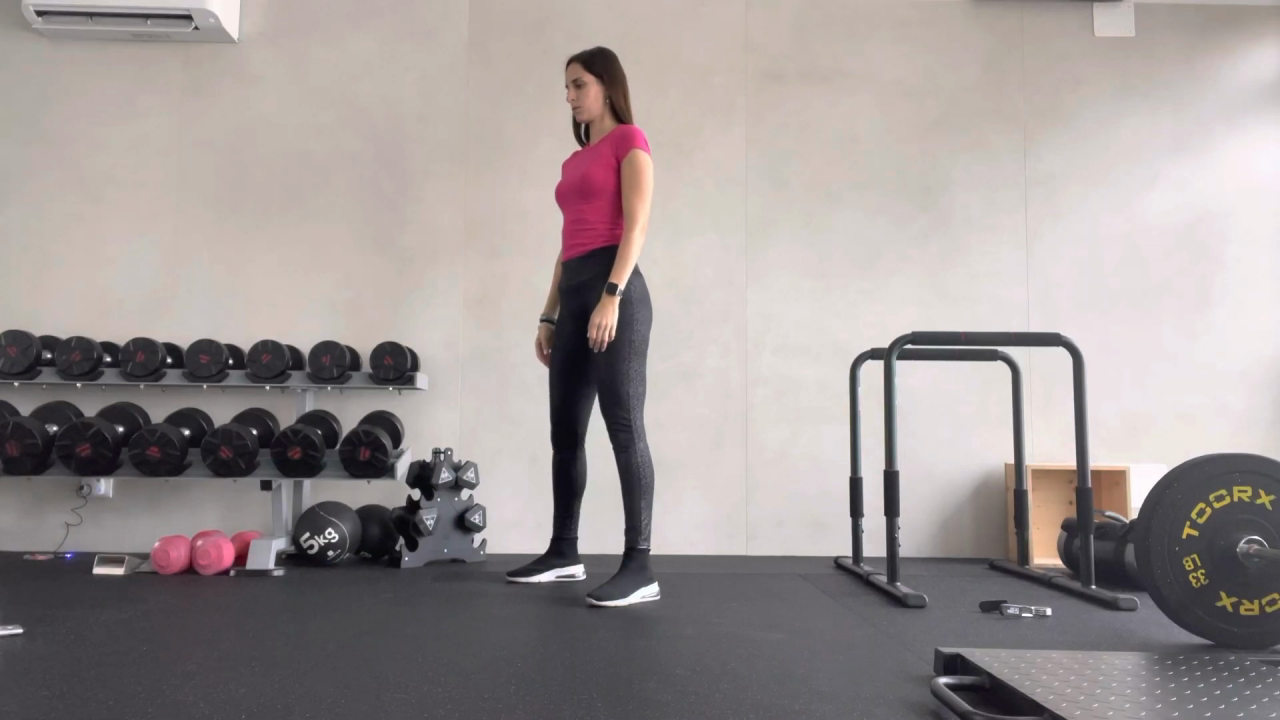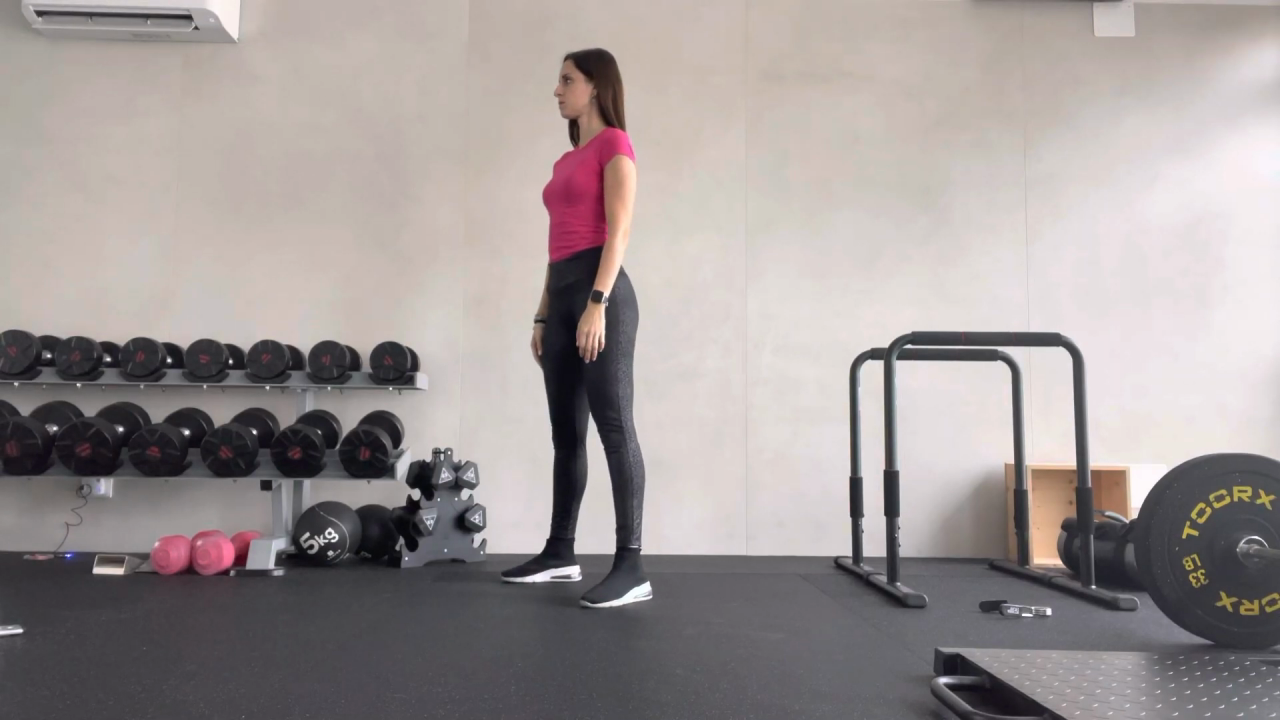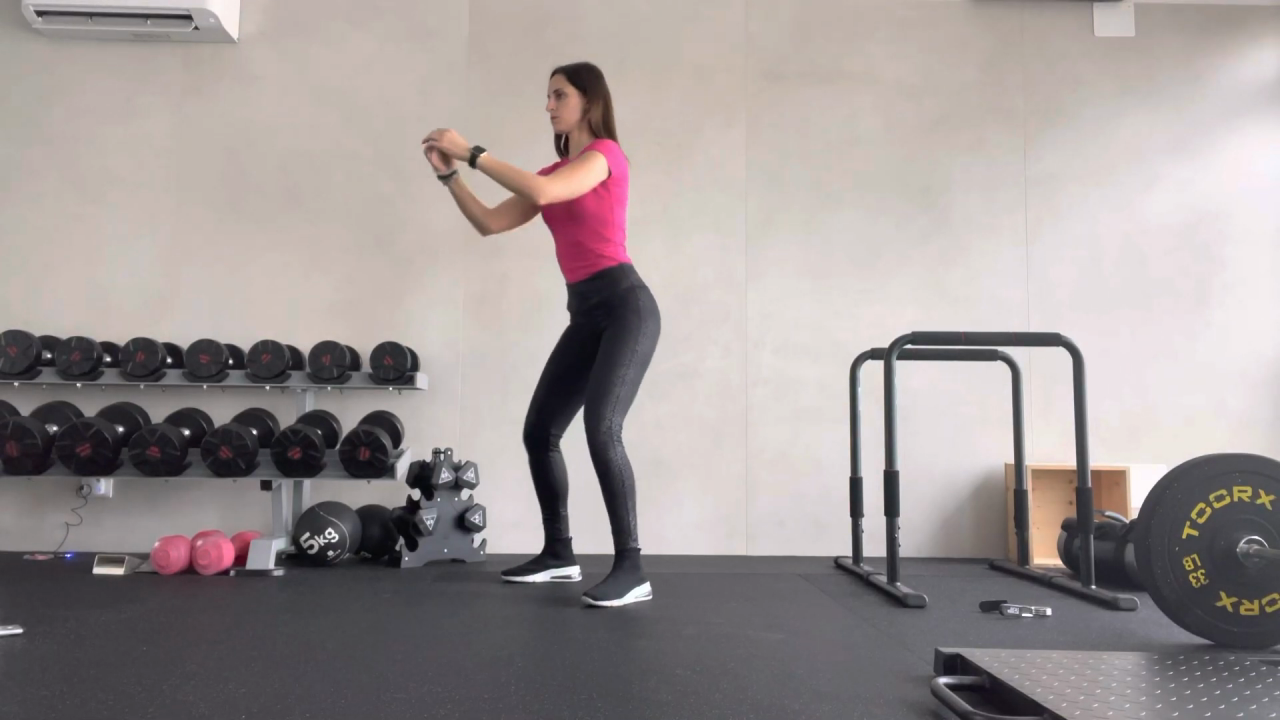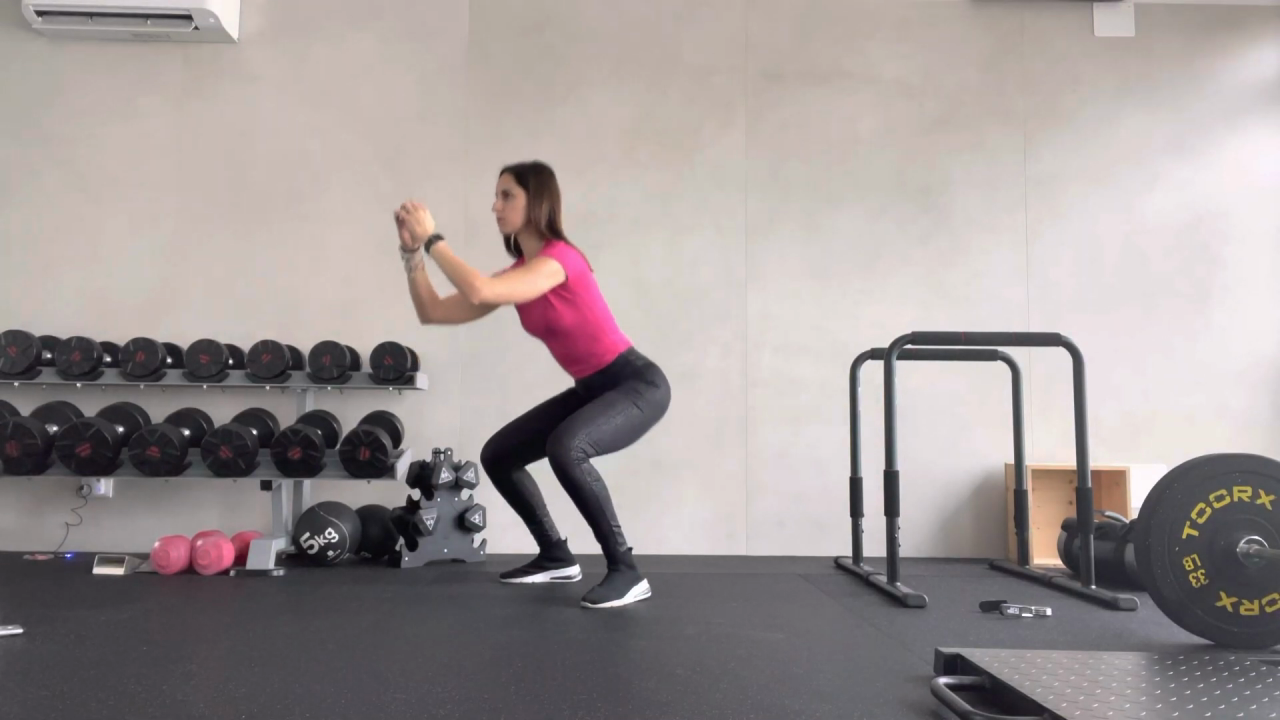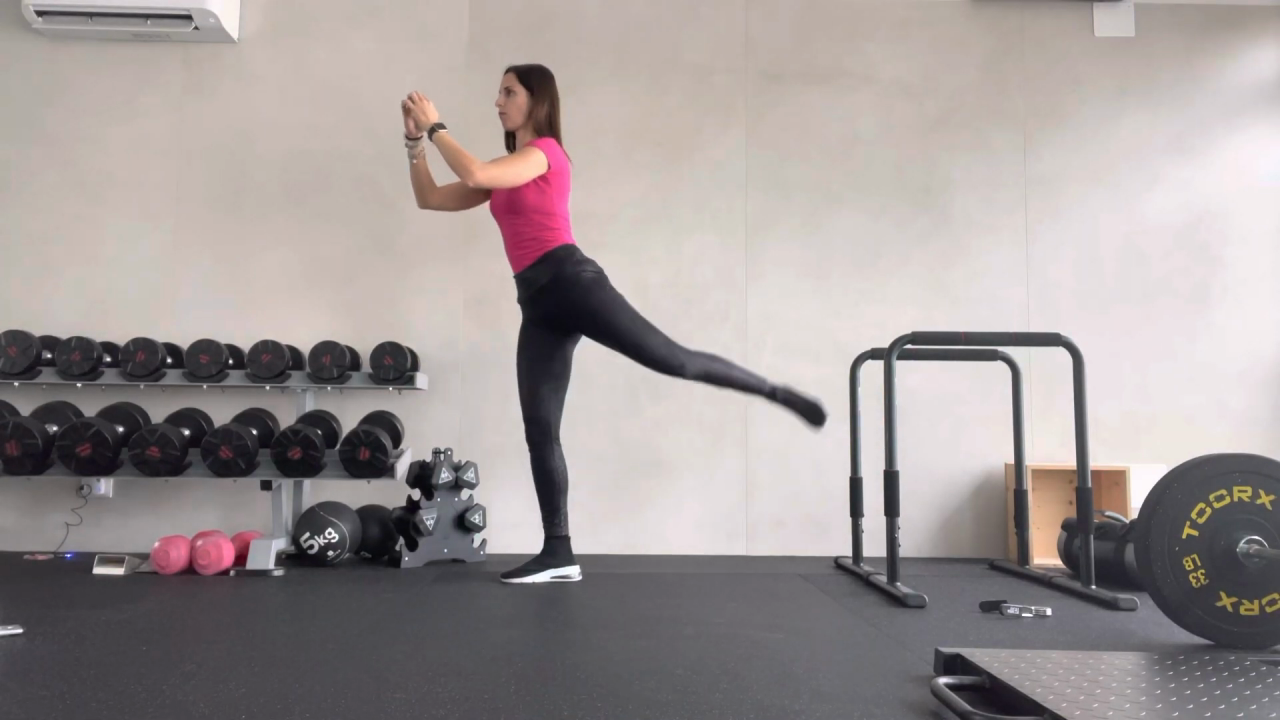
dt=1s
person 1, frame 1
left shoulder: (629, 141)
right shoulder: (575, 161)
left elbow: (636, 224)
left wrist: (611, 297)
right wrist: (548, 316)
left hip: (615, 290)
right hip: (575, 296)
left knee: (623, 428)
right knee: (564, 430)
left ankle: (639, 567)
right ankle: (564, 551)
person 1, frame 2
left shoulder: (614, 144)
right shoulder: (567, 160)
left elbow: (619, 231)
left wrist: (597, 304)
right wrist: (543, 316)
left hip: (599, 291)
right hip: (564, 295)
left knee: (614, 426)
right knee: (566, 431)
left ankle: (631, 566)
right ankle: (560, 551)
person 1, frame 3
left shoulder: (604, 153)
right shoulder: (553, 172)
left elbow: (540, 193)
right elbow: (489, 222)
left wrist: (474, 154)
right wrist: (449, 174)
left hip: (626, 307)
right hip: (586, 316)
left knee: (601, 428)
right knee: (540, 430)
left ankle: (631, 569)
right ankle: (559, 553)
person 1, frame 4
left shoulder: (560, 257)
right shoulder: (520, 273)
left elbow: (480, 293)
right elbow: (432, 312)
left wrist: (434, 236)
right wrist: (413, 252)
left hip: (637, 384)
right hip: (593, 388)
left knee: (565, 448)
right knee: (498, 455)
left ankle: (626, 570)
right ankle: (556, 554)
person 1, frame 5
left shoulder: (544, 152)
right shoulder: (507, 170)
left elbow: (473, 175)
right elbow: (430, 198)
left wrist: (436, 126)
right wrist: (415, 139)
left hip: (571, 281)
right hip: (538, 303)
left knee: (672, 360)
right knee: (539, 430)
left ankle: (778, 392)
right ankle: (558, 553)
